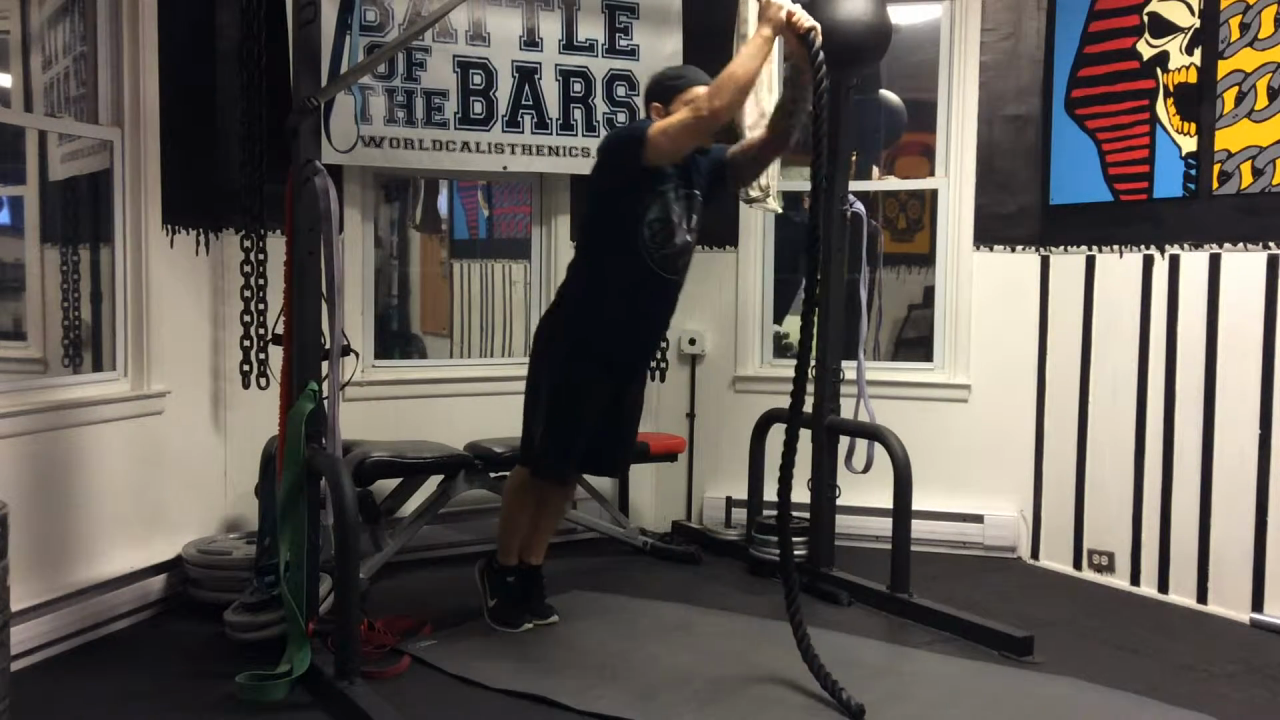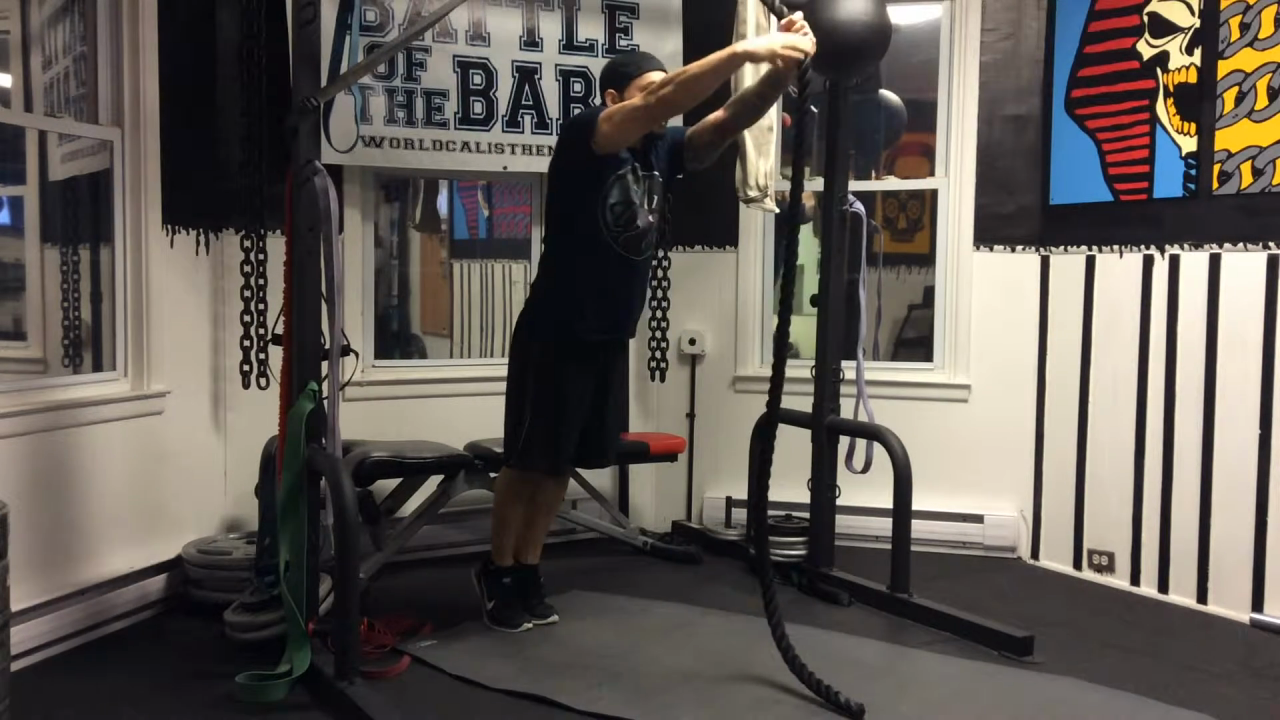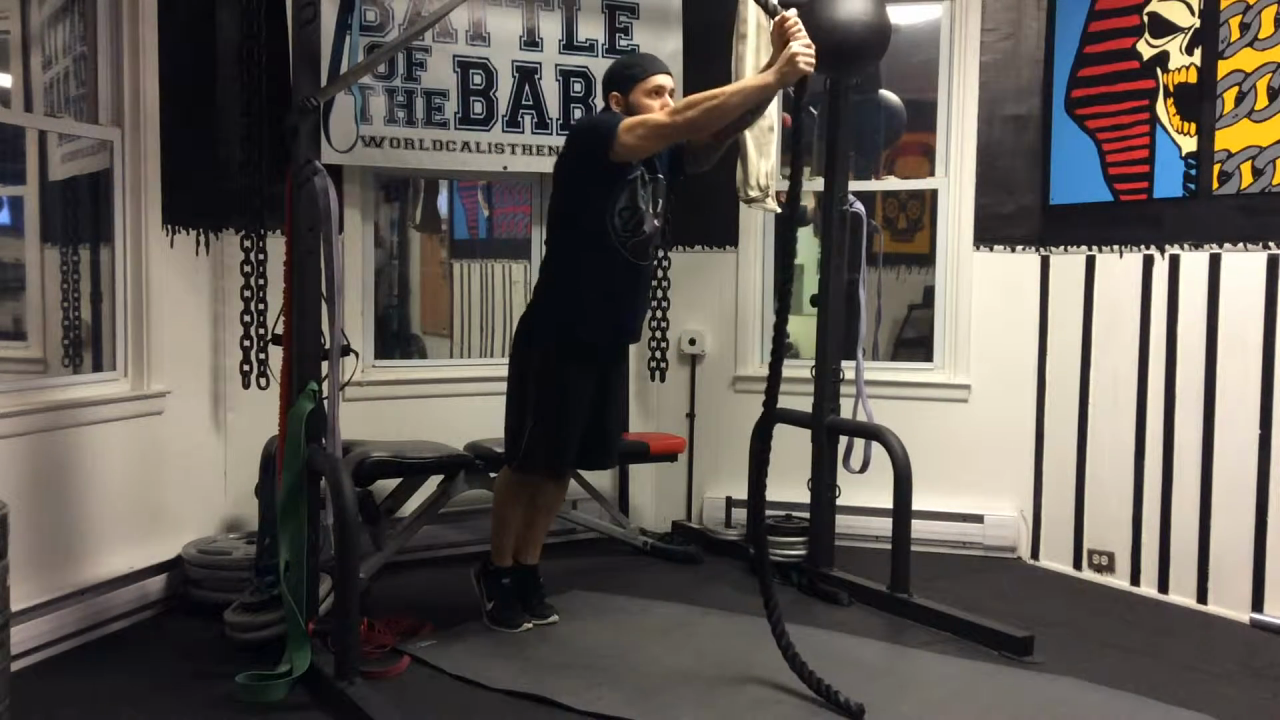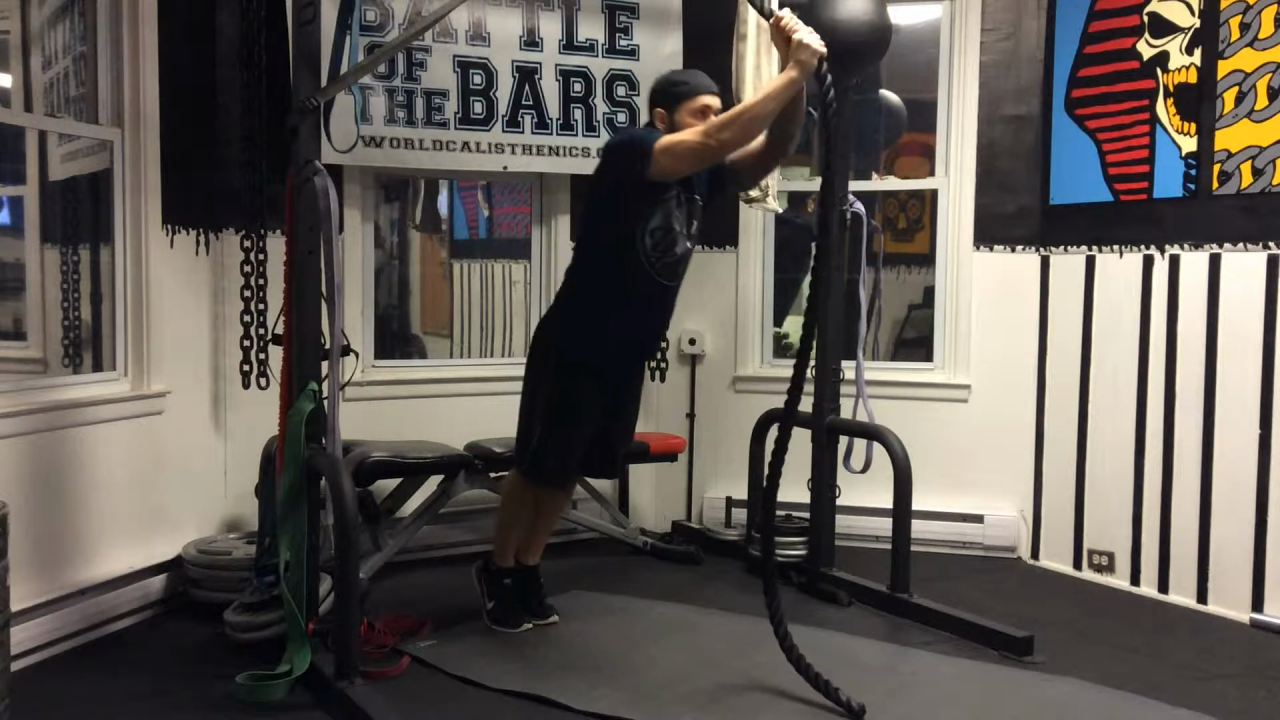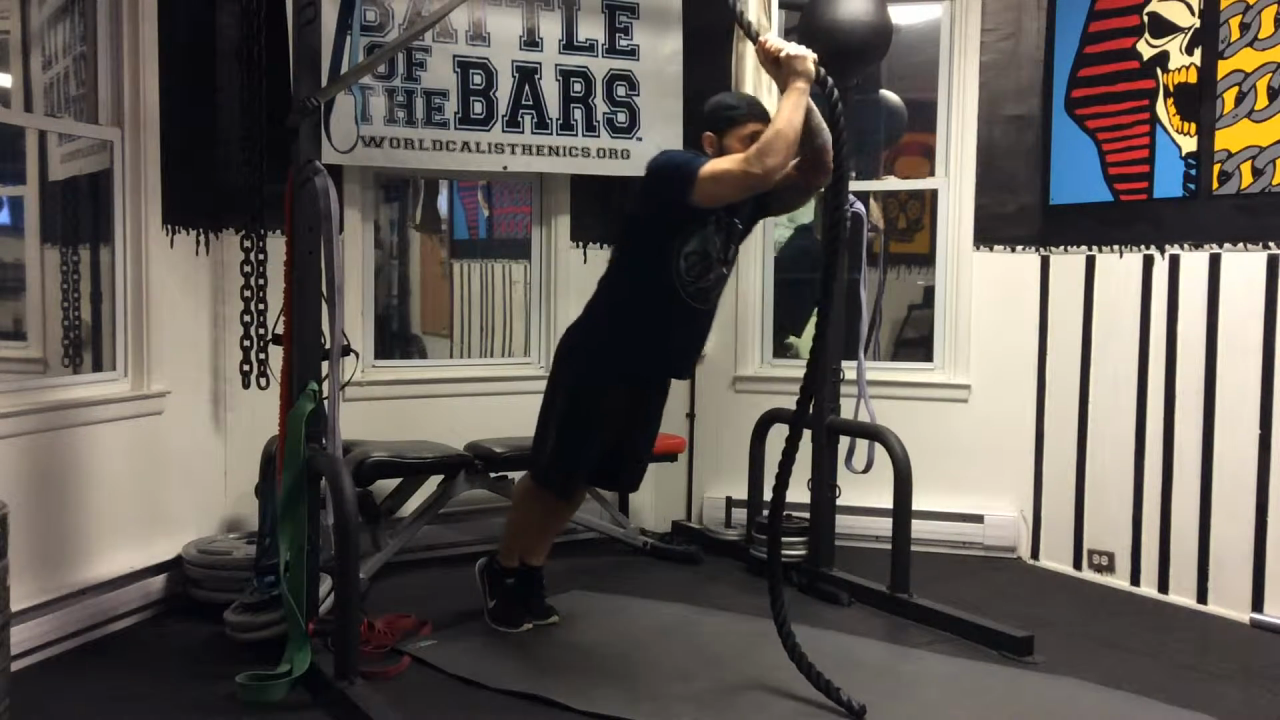
dt=0.4s
person 1, frame 1
left shoulder: (702, 167)
right shoulder: (626, 149)
left elbow: (773, 141)
right elbow: (712, 110)
left wrist: (799, 63)
left hip: (631, 351)
right hip: (576, 343)
left knee: (572, 468)
right knee: (543, 463)
left ankle: (530, 573)
right ankle: (500, 572)
person 1, frame 2
left shoulder: (661, 149)
right shoulder: (583, 136)
left elbow: (729, 121)
right elbow: (664, 102)
left wrist: (780, 69)
right wrist: (752, 48)
left hip: (610, 337)
right hip: (555, 336)
left knee: (562, 462)
right knee: (529, 460)
left ankle: (527, 571)
right ankle: (497, 574)
person 1, frame 3
left shoulder: (664, 155)
right shoulder: (591, 138)
left elbow: (725, 127)
right elbow: (683, 121)
left wrist: (778, 68)
right wrist: (773, 76)
left hip: (611, 341)
right hip: (557, 337)
left knee: (562, 464)
right knee: (531, 462)
left ankle: (526, 572)
right ankle: (496, 573)
person 1, frame 4
left shoulder: (705, 175)
right shoulder: (630, 151)
left elbow: (775, 147)
right elbow: (720, 139)
left wrist: (795, 73)
right wrist: (793, 70)
left hip: (628, 353)
right hip: (574, 347)
left knee: (569, 471)
right knee: (540, 467)
left ankle: (526, 573)
right ankle: (497, 572)
person 1, frame 5
left shoulder: (748, 200)
right shoulder: (671, 173)
left elbow: (821, 167)
right elbow: (765, 167)
left wrist: (794, 87)
right wrist: (796, 85)
left hip: (653, 370)
right hip: (598, 359)
left knee: (583, 480)
right knee: (554, 475)
left ankle: (529, 574)
right ankle: (501, 571)
